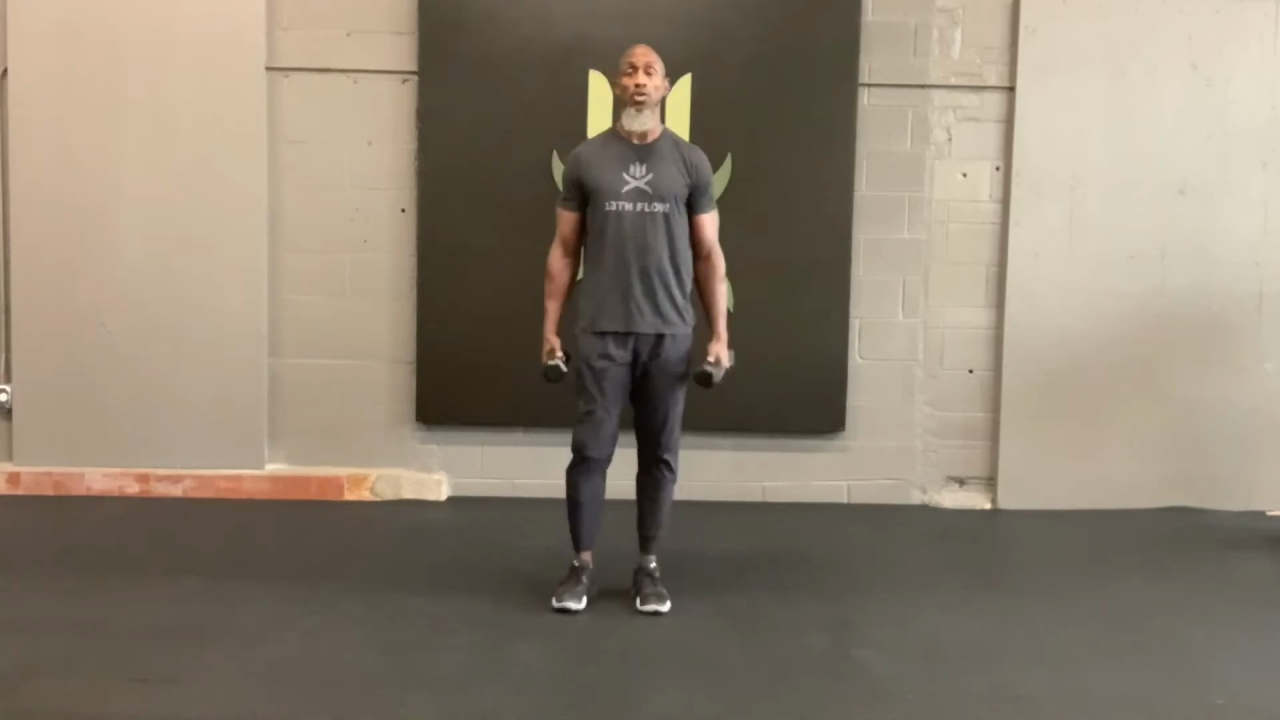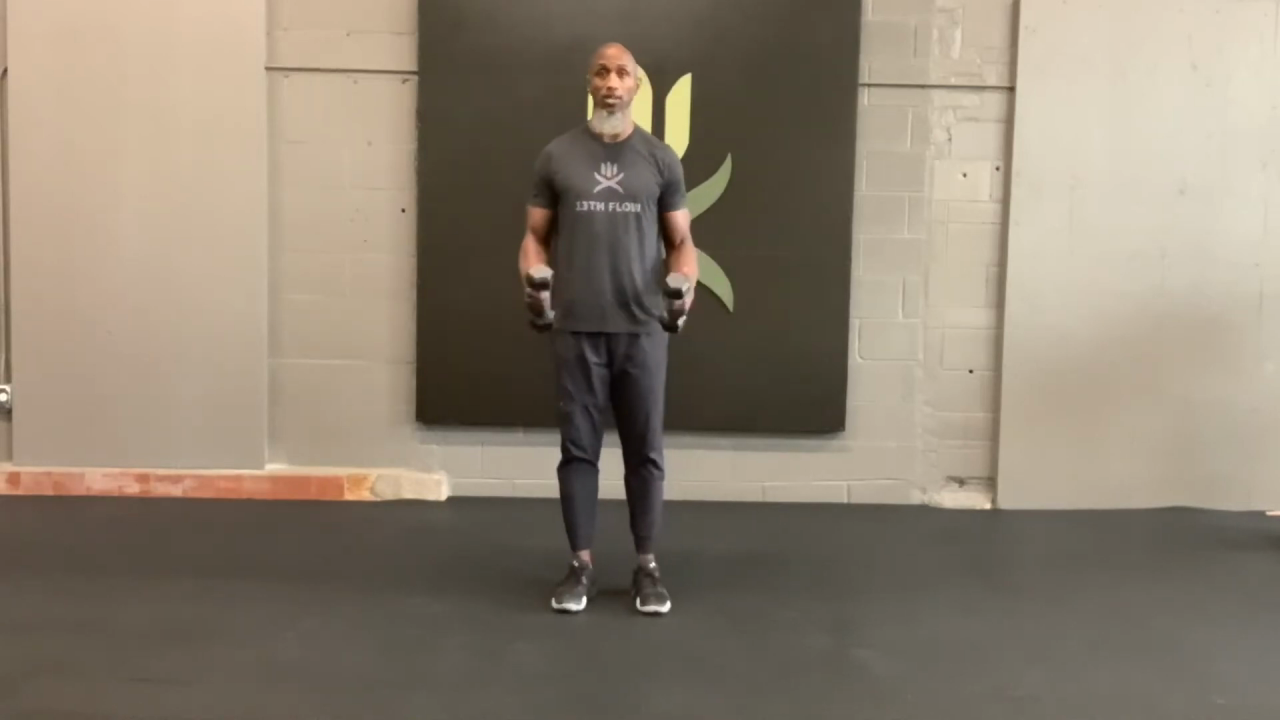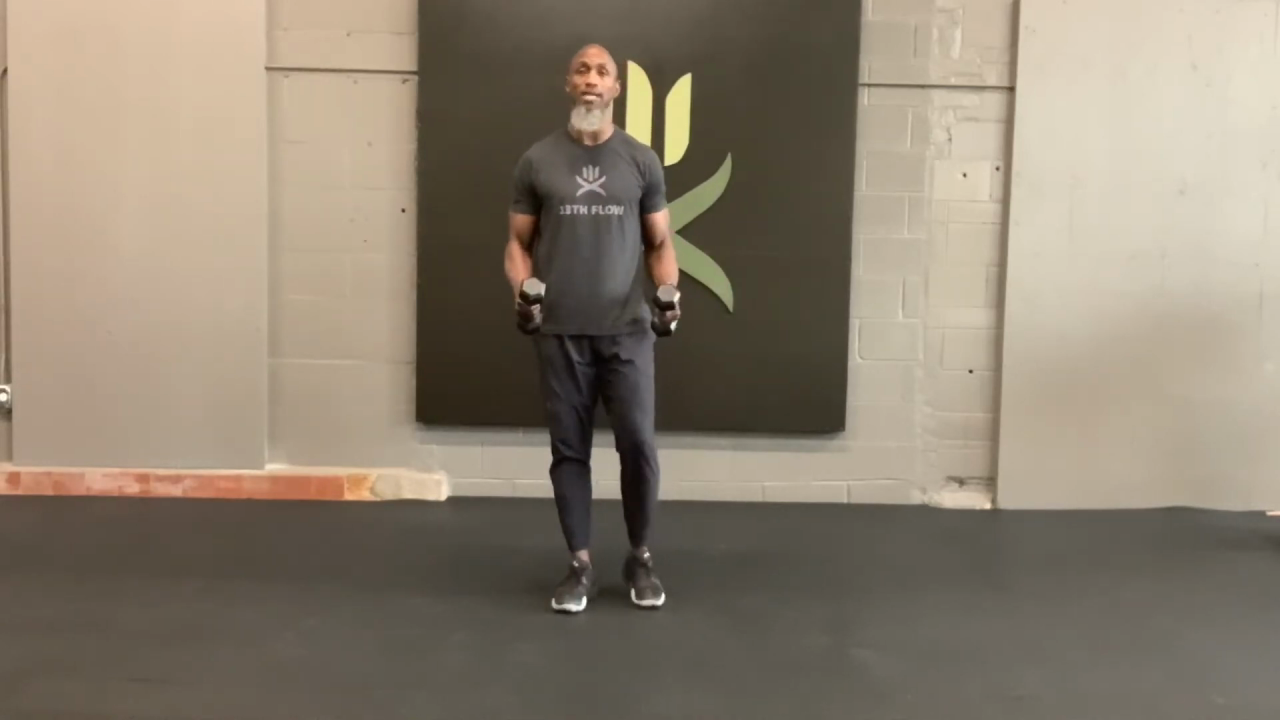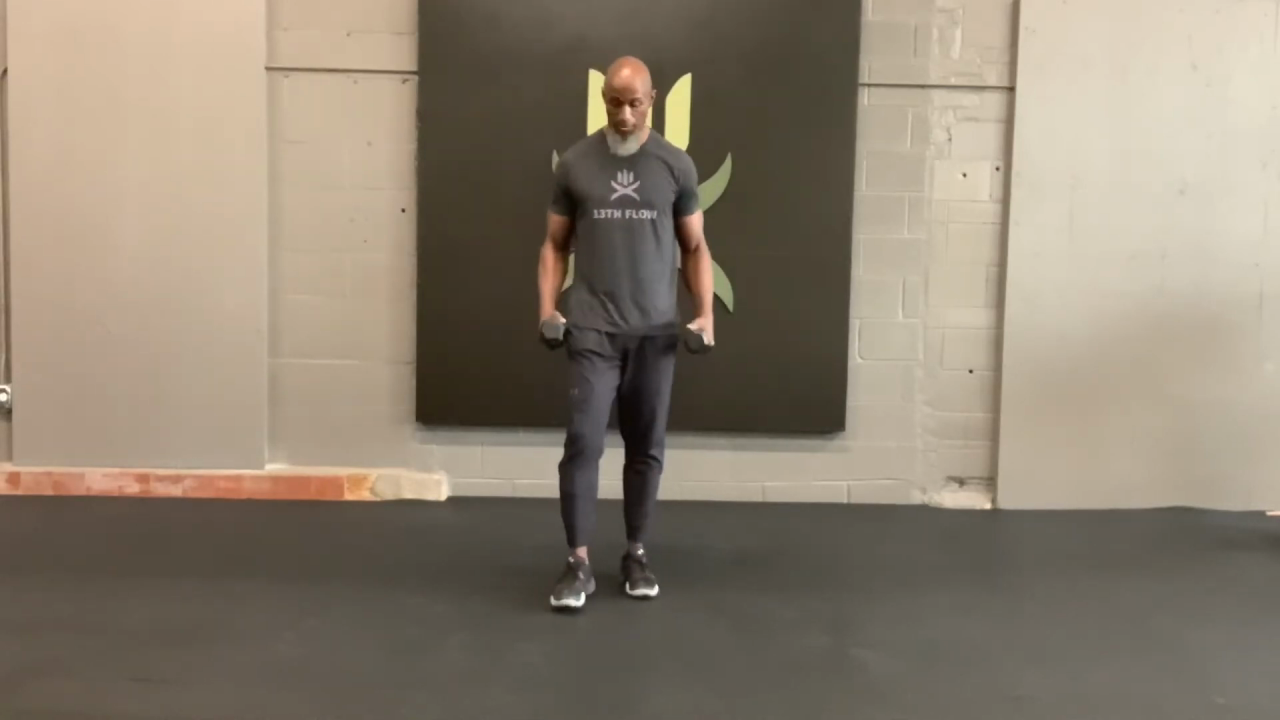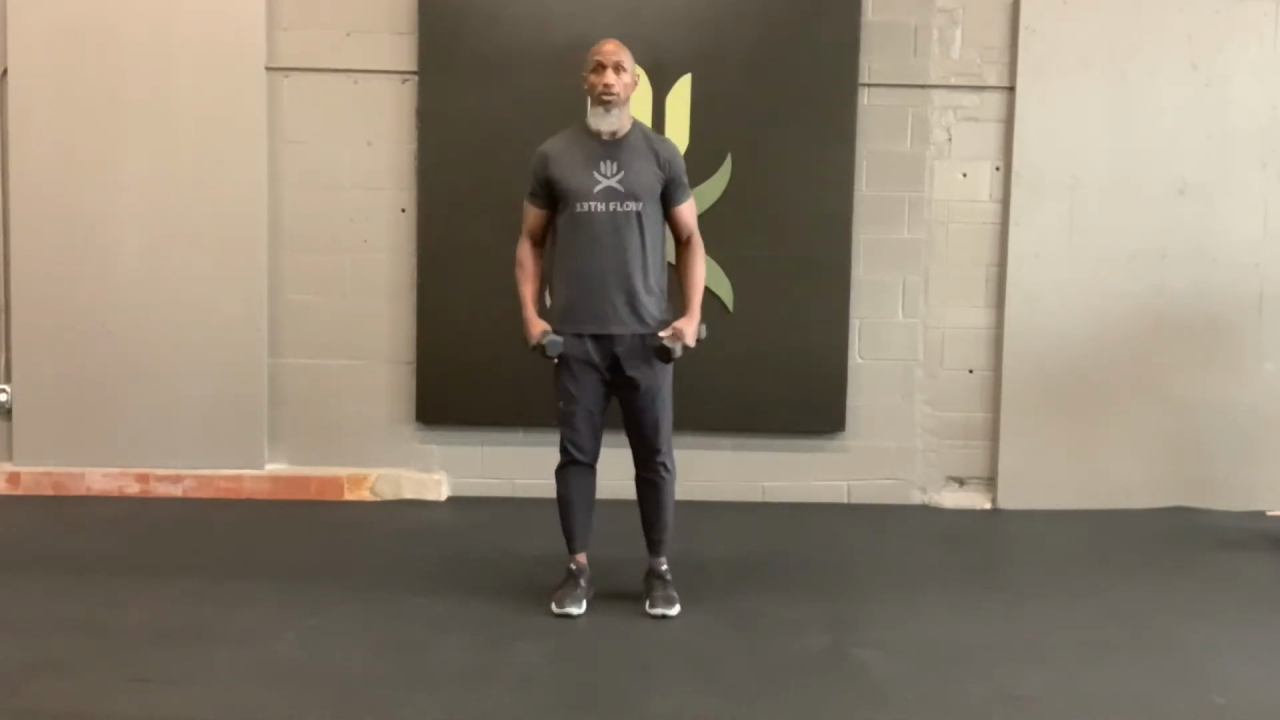
dt=1s
person 1, frame 1
left shoulder: (690, 161)
right shoulder: (586, 158)
left elbow: (709, 253)
right elbow: (565, 250)
left wrist: (720, 334)
right wrist: (550, 327)
left hip: (669, 333)
right hip: (601, 332)
left knee: (659, 454)
right knee: (590, 450)
left ankle: (647, 566)
right ankle: (582, 564)
person 1, frame 2
left shoulder: (660, 159)
right shoulder: (557, 156)
left elbow: (680, 239)
right elbow: (536, 235)
left wrist: (685, 283)
right wrist: (532, 280)
left hip: (641, 328)
right hip: (576, 328)
left knee: (644, 450)
right knee: (578, 448)
left ankle: (646, 565)
right ankle: (580, 564)
person 1, frame 3
left shoulder: (641, 161)
right shoulder: (537, 161)
left elbow: (659, 242)
right elbow: (519, 243)
left wrist: (669, 290)
right wrist: (521, 287)
left hip: (627, 330)
right hip: (561, 332)
left knee: (639, 445)
right knee: (569, 451)
left ankle: (639, 556)
right ankle: (581, 565)
person 1, frame 4
left shoulder: (676, 164)
right shoulder: (574, 163)
left elbow: (694, 246)
right elbow: (555, 243)
left wrist: (706, 312)
right wrist: (547, 305)
left hip: (656, 330)
right hip: (592, 328)
left knee: (646, 447)
right knee: (583, 441)
left ankle: (635, 552)
right ankle: (578, 562)
person 1, frame 5
left shoulder: (662, 155)
right shoulder: (554, 154)
left elbow: (689, 239)
right elbow: (531, 240)
left wrist: (691, 314)
right wrist: (530, 313)
left hip: (646, 333)
right hip: (576, 333)
left knee: (654, 454)
right knee: (576, 452)
left ankle: (658, 568)
right ankle: (577, 568)
